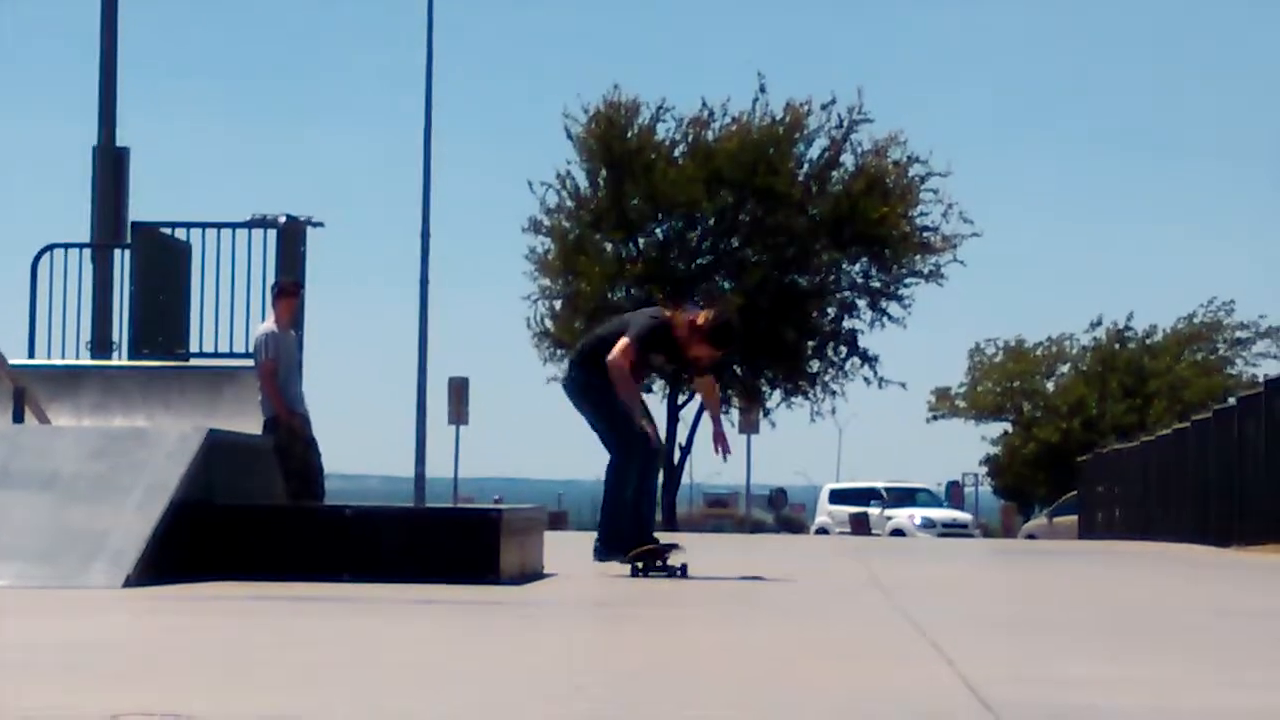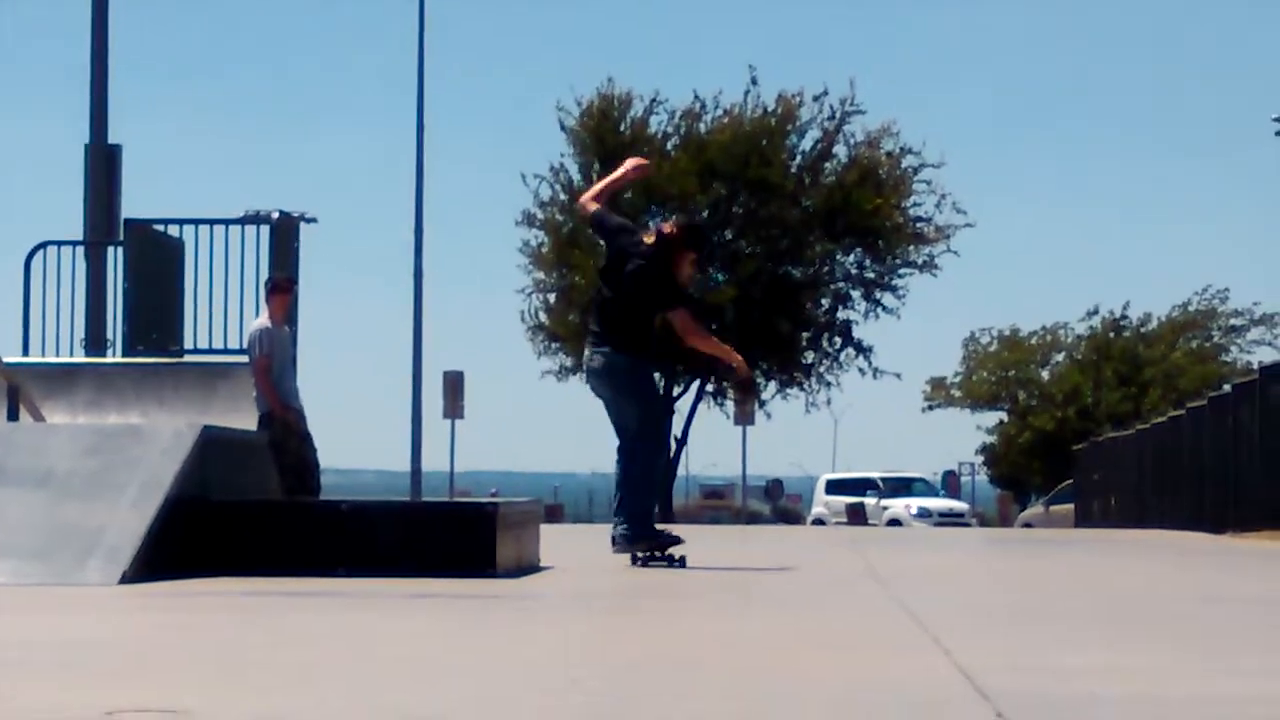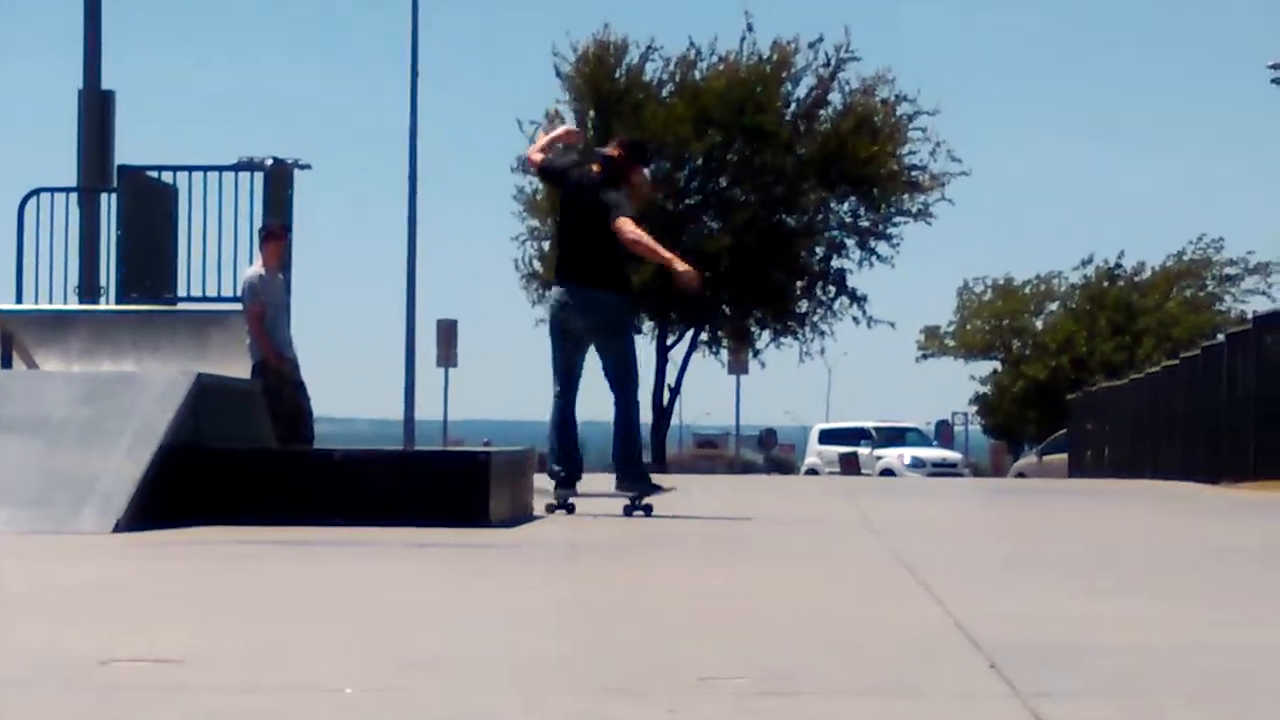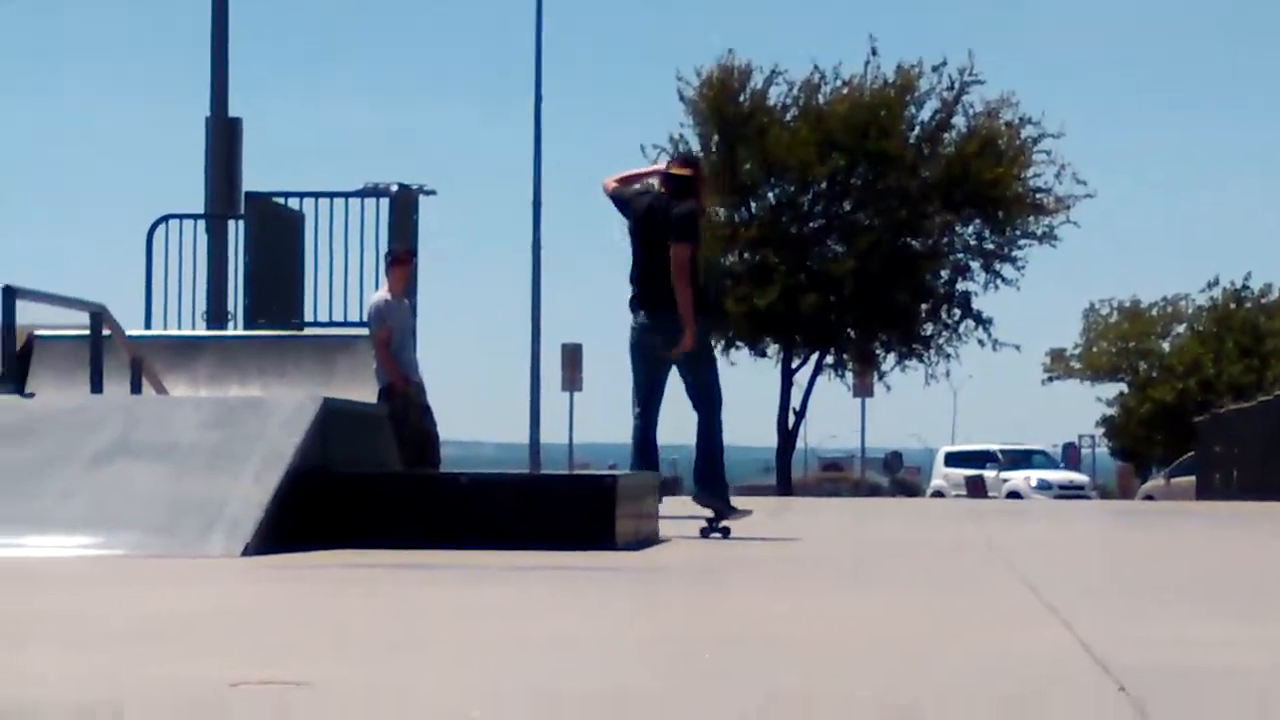
dt=0.4s
person 1, frame 1
left shoulder: (691, 347)
right shoulder: (656, 327)
left elbow: (707, 386)
right elbow: (616, 362)
left wrist: (717, 429)
right wrist: (638, 414)
left hip: (610, 382)
right hip: (586, 375)
left knee: (649, 450)
right knee: (627, 448)
left ankle: (638, 536)
right ankle: (610, 541)
person 1, frame 2
left shoulder: (625, 238)
right shoulder: (661, 275)
left elbow: (589, 202)
right elbow: (690, 333)
left wrist: (625, 171)
right wrist: (732, 356)
left hip: (595, 360)
right hip: (626, 364)
left knee: (630, 444)
right knee: (654, 444)
left ankle: (625, 528)
right ankle: (637, 530)
person 1, frame 3
left shoulder: (572, 173)
right shoulder: (615, 192)
left elbow: (534, 156)
right elbow: (628, 233)
left wrist: (558, 133)
right wrist: (674, 262)
left hip: (563, 297)
right hip: (605, 300)
left knee: (564, 392)
right knee: (625, 392)
left ankle: (564, 474)
right ankle: (630, 475)
person 1, frame 4
left shoulder: (640, 203)
right shoulder: (685, 211)
left elbow: (610, 184)
right elbow: (679, 268)
left wrist: (653, 170)
right wrist: (691, 326)
left hip: (644, 322)
right hip: (679, 323)
left knee: (644, 414)
right knee: (708, 411)
right ankle: (711, 490)
person 2, frame 1
left shoulder: (290, 334)
right shoulder: (267, 334)
right elbow: (267, 380)
left wrist: (300, 414)
right wrist: (286, 416)
left hip: (297, 416)
right hip: (280, 419)
left knee: (312, 473)
right knee: (289, 477)
person 2, frame 2
left shoulder: (285, 330)
right shoulder: (261, 330)
right elbow: (261, 375)
left wrist: (295, 409)
right wrist: (281, 411)
left hip: (292, 411)
right hip: (275, 414)
left knee: (307, 467)
right knee: (285, 471)
person 2, frame 3
left shoulder: (279, 278)
right shoulder: (255, 278)
right elbow: (255, 323)
left wrist: (289, 357)
right wrist: (274, 360)
left hip: (286, 359)
right hip: (269, 363)
left knee: (301, 416)
right knee: (278, 420)
person 2, frame 4
left shoulder: (405, 303)
right shoulder: (381, 303)
right elbow: (381, 348)
left wrist: (415, 381)
right wrist: (400, 384)
left hip: (412, 384)
right hip: (395, 387)
left knee: (427, 440)
right knee: (405, 445)
